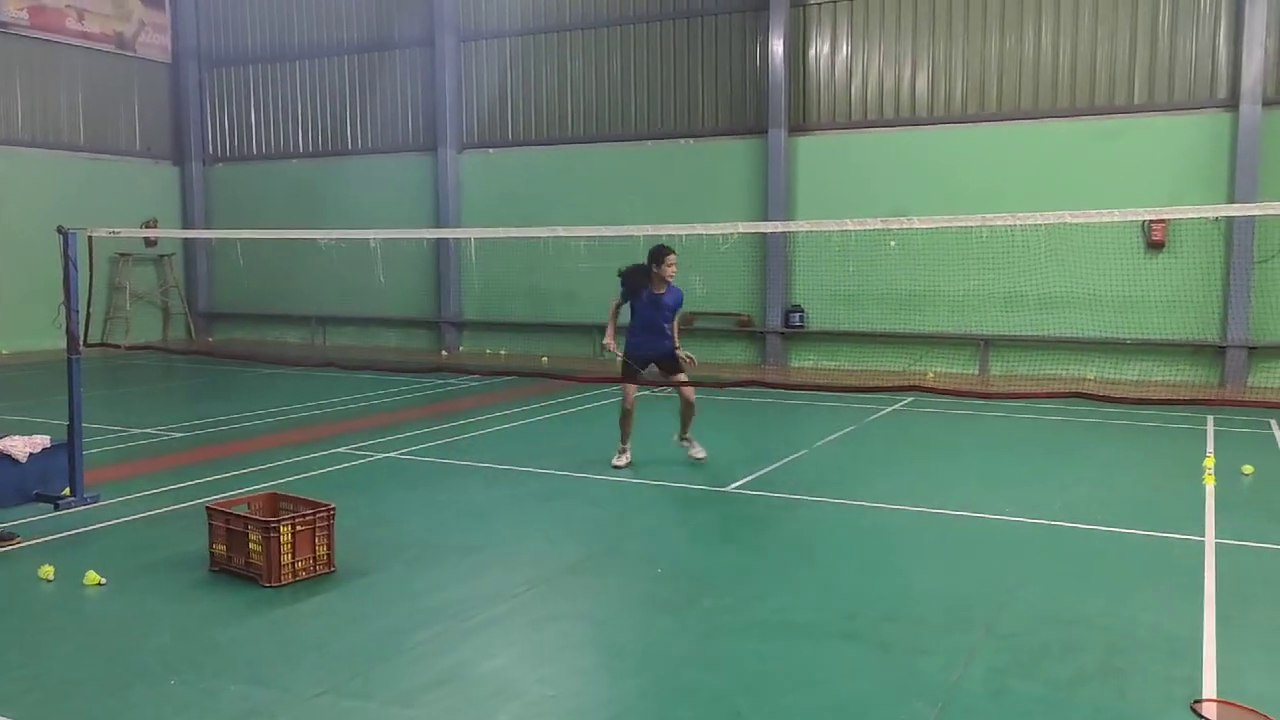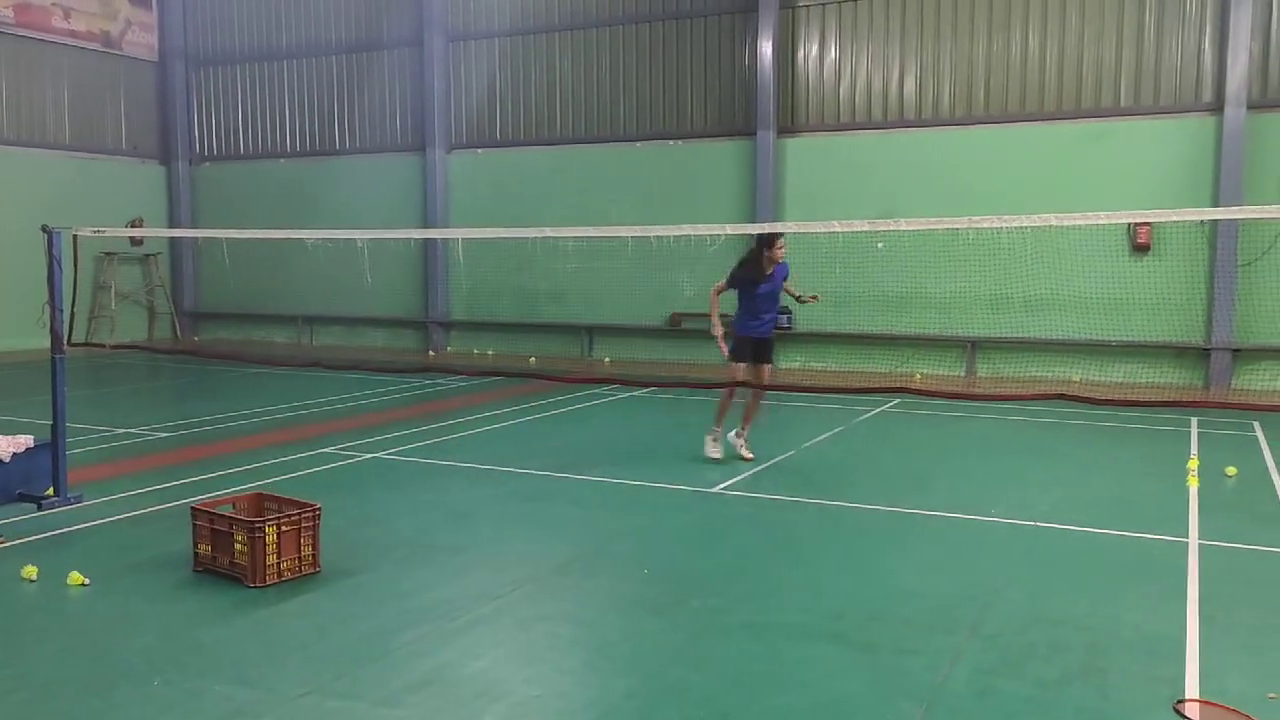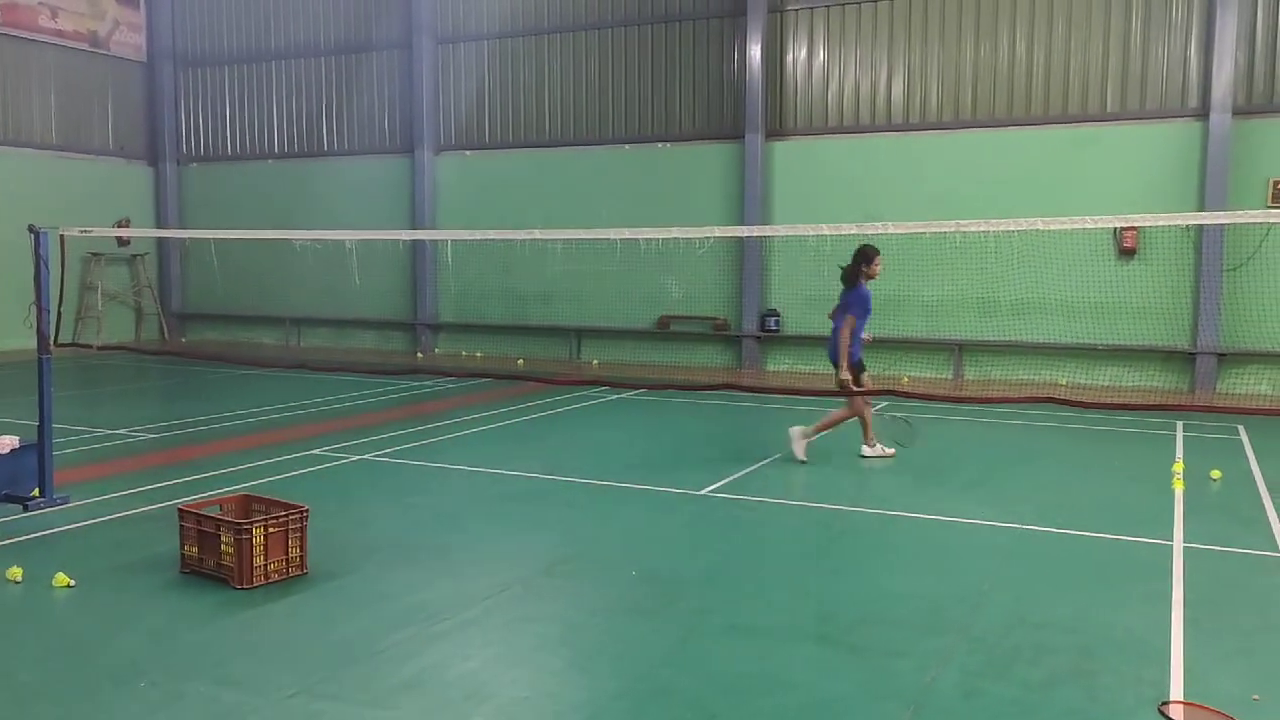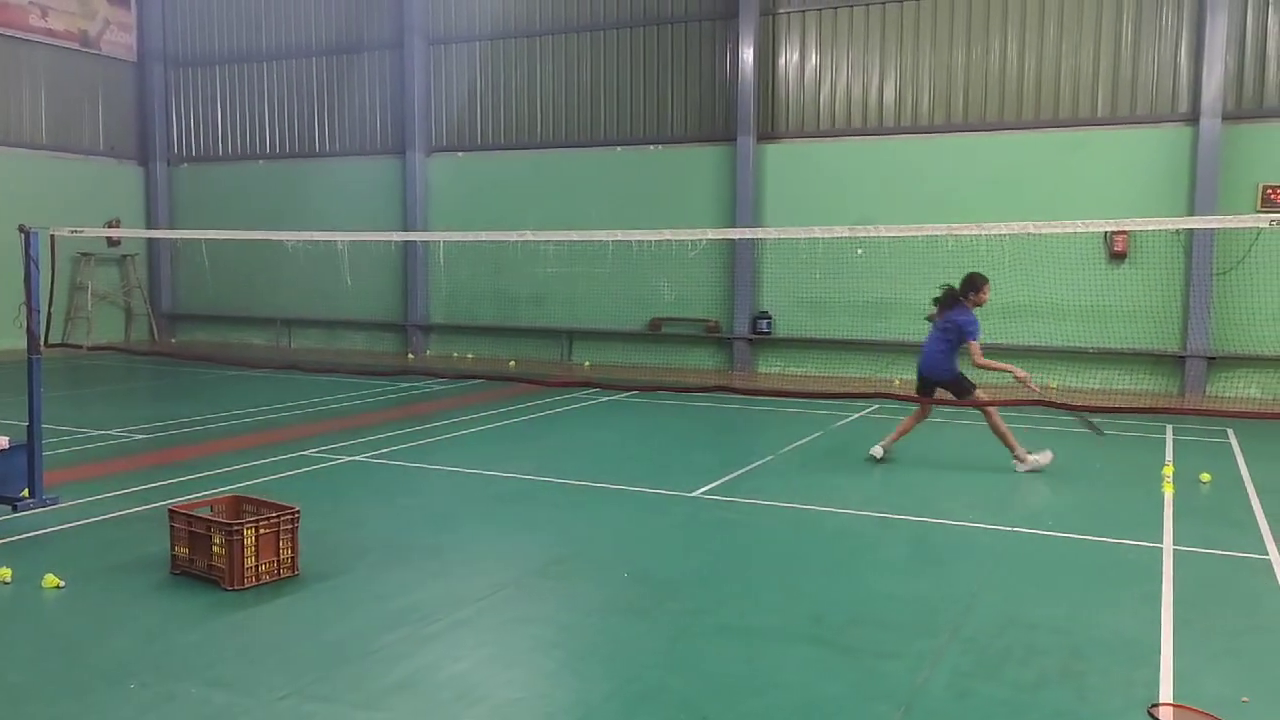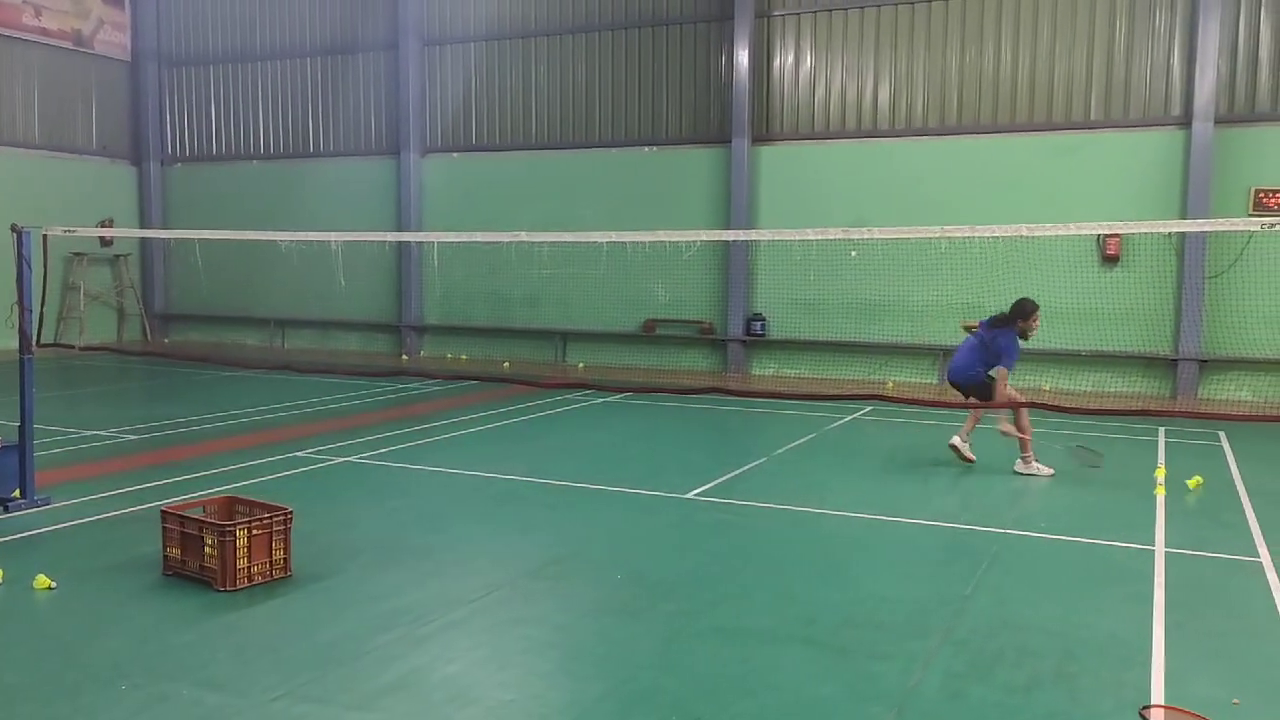
dt=0.3s
person 1, frame 1
left shoulder: (676, 294)
right shoulder: (636, 286)
right elbow: (616, 306)
left wrist: (678, 348)
right wrist: (609, 334)
left hip: (665, 351)
right hip: (636, 352)
left knee: (689, 398)
right knee: (628, 405)
left ankle: (685, 436)
right ankle: (624, 448)
person 1, frame 2
left shoulder: (782, 269)
right shoulder: (747, 274)
right elbow: (716, 291)
left wrist: (799, 297)
right wrist: (716, 322)
left hip: (765, 335)
right hip: (743, 333)
left knee: (759, 388)
right knee: (735, 384)
left ankle: (740, 435)
right ankle: (715, 433)
person 1, frame 3
left shoulder: (854, 288)
right shoulder: (861, 294)
left elbow: (834, 315)
right elbow: (844, 333)
right wrist: (843, 368)
left hip: (849, 350)
right hip: (846, 353)
left knee: (862, 397)
right knee: (855, 408)
left ankle: (870, 444)
right ankle: (803, 434)
person 1, frame 4
left shoulder: (949, 306)
right shoulder: (969, 320)
left elbow: (933, 318)
right elbow: (978, 361)
right wrist: (1013, 370)
left hip: (925, 366)
right hip: (943, 370)
left knee: (922, 412)
right knee: (988, 407)
left ankle: (882, 446)
right ankle: (1021, 457)
person 1, frame 5
left shoulder: (996, 322)
right shoulder: (1011, 345)
left elbow: (973, 327)
right elbow: (1000, 386)
right wrist: (1003, 421)
left hip: (954, 372)
right hip: (969, 376)
left knee: (982, 400)
right knee: (1018, 403)
left ankle: (962, 438)
right ankle: (1027, 461)
